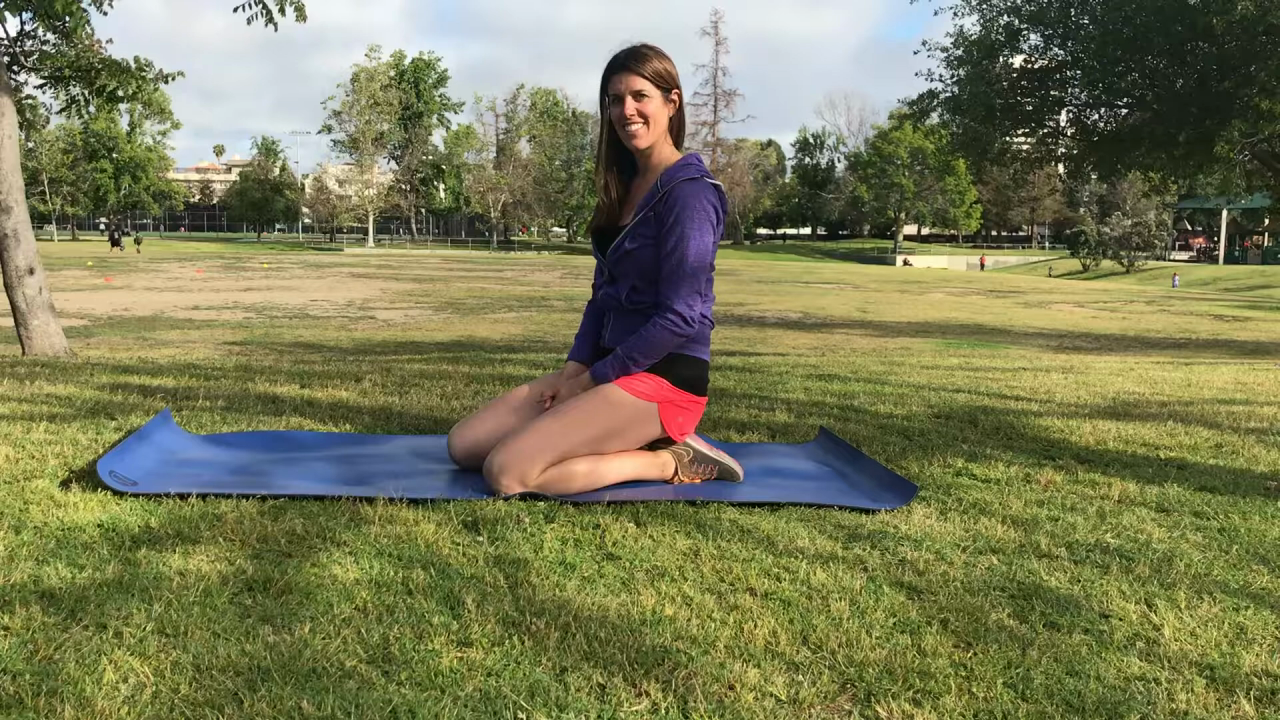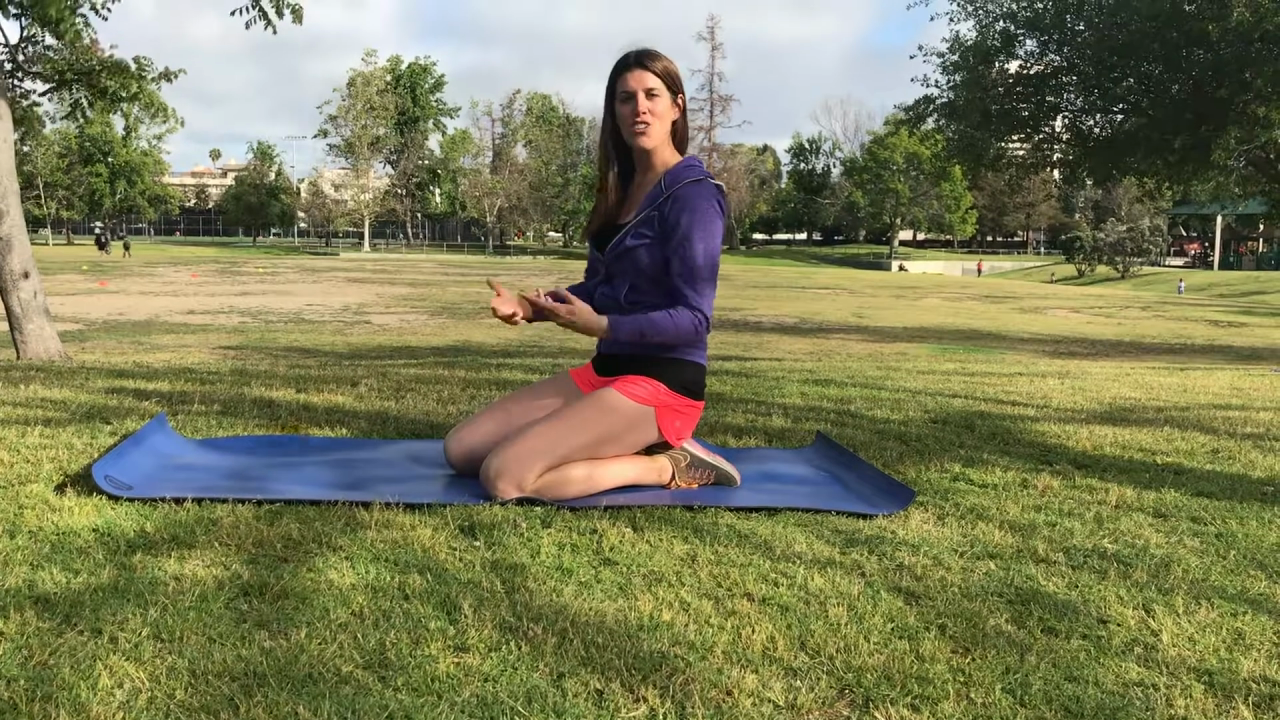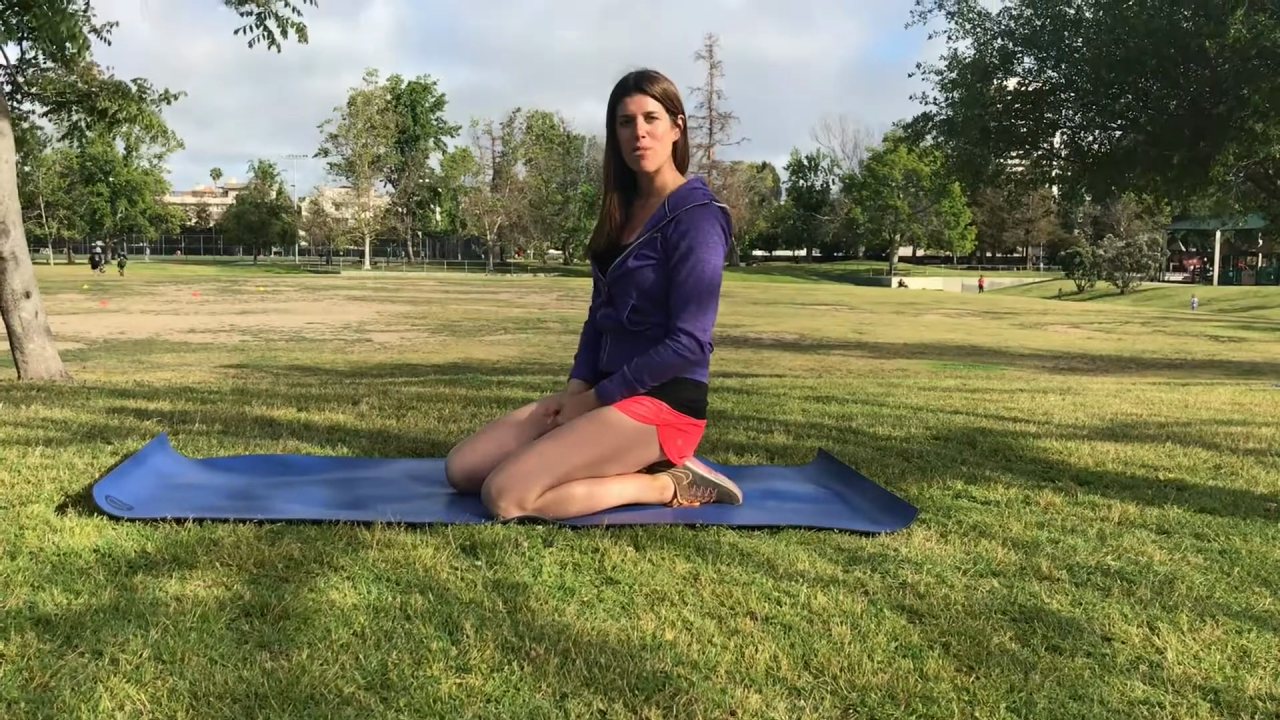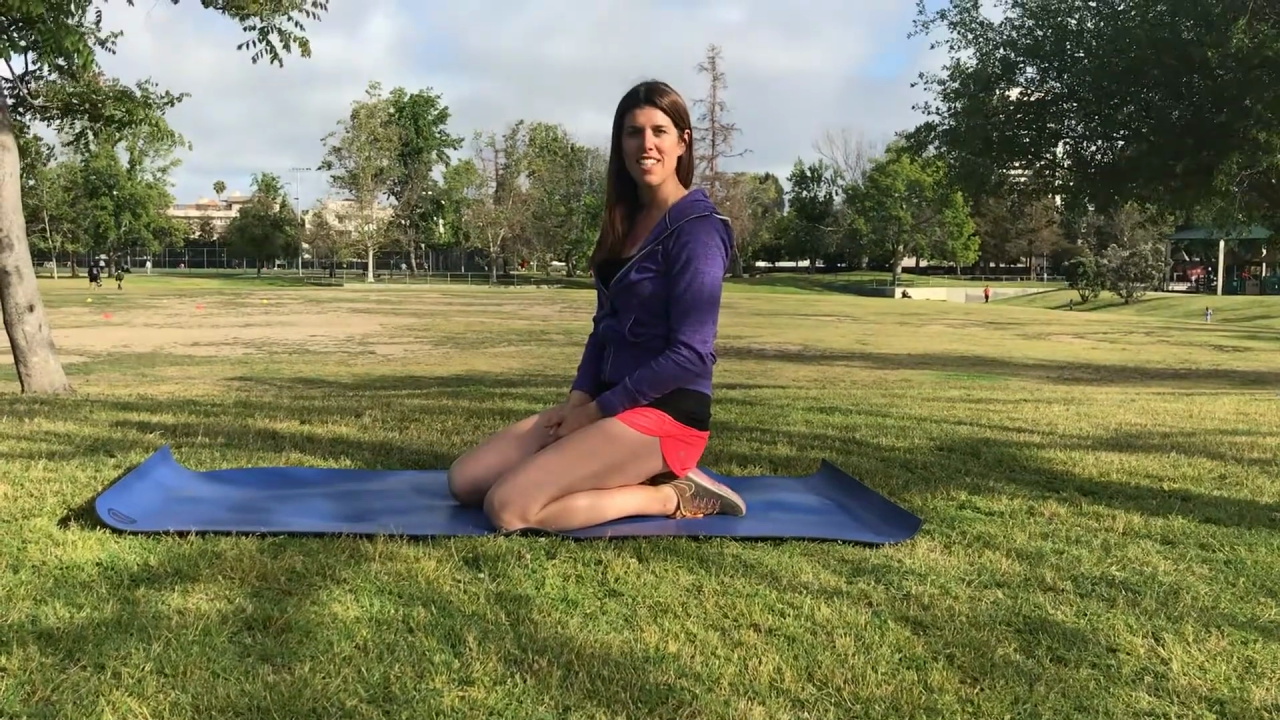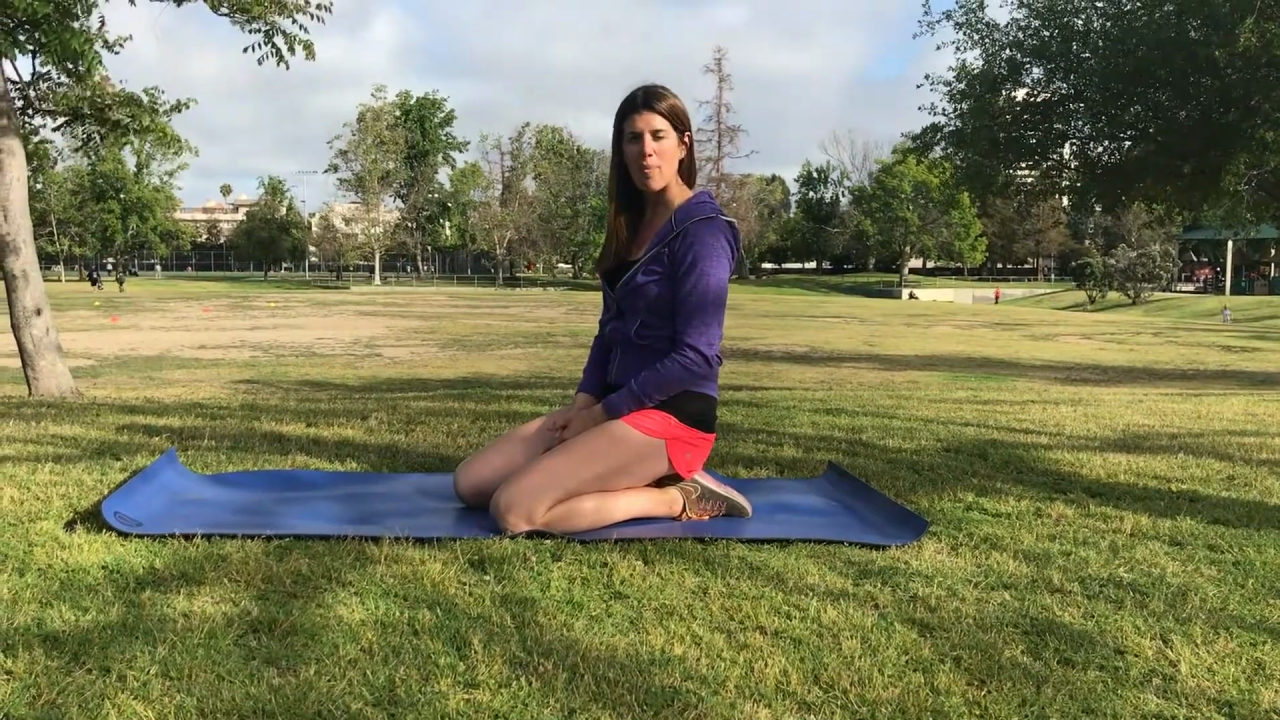
dt=0.7s
person 1, frame 1
left shoulder: (688, 192)
right shoulder: (624, 186)
left elbow: (680, 317)
left wrist: (592, 379)
right wrist: (575, 366)
left hip: (664, 378)
right hip: (609, 366)
left knee: (507, 471)
right knee: (464, 444)
left ankle: (669, 462)
right ankle: (641, 442)
person 1, frame 2
left shoulder: (692, 194)
right shoulder: (620, 188)
left elbow: (694, 317)
left wrist: (602, 328)
right wrist: (529, 304)
left hip: (663, 382)
right hip: (607, 369)
left knee: (503, 476)
right knee: (460, 448)
left ankle: (667, 466)
right ankle: (638, 447)
person 1, frame 3
left shoulder: (696, 217)
right shoulder: (622, 208)
left elbow: (690, 341)
left wrist: (597, 398)
right wrist: (577, 386)
left hip: (663, 401)
right hip: (608, 389)
left knee: (505, 495)
right knee: (461, 467)
left ankle: (668, 484)
right ankle: (641, 466)
person 1, frame 4
left shoulder: (697, 229)
right shoulder: (625, 220)
left elbow: (690, 354)
left wrist: (597, 410)
right wrist: (577, 399)
left hip: (666, 412)
right hip: (610, 401)
left knee: (508, 507)
right knee: (465, 479)
left ankle: (671, 496)
right ankle: (645, 477)
person 1, frame 5
left shoulder: (702, 231)
right shoulder: (631, 223)
left elbow: (696, 356)
left wrist: (601, 413)
right wrist: (583, 401)
left hip: (671, 415)
right hip: (616, 403)
left knee: (513, 509)
right knee: (470, 482)
left ankle: (677, 498)
right ankle: (651, 479)
